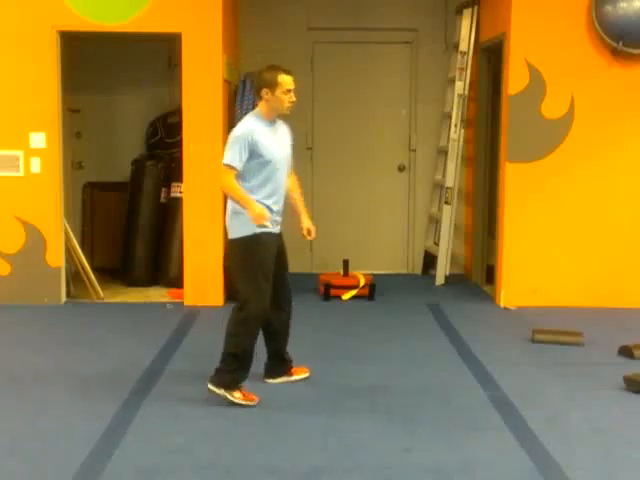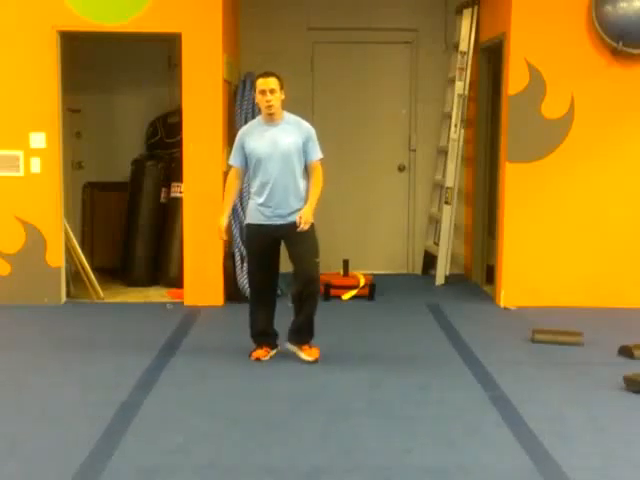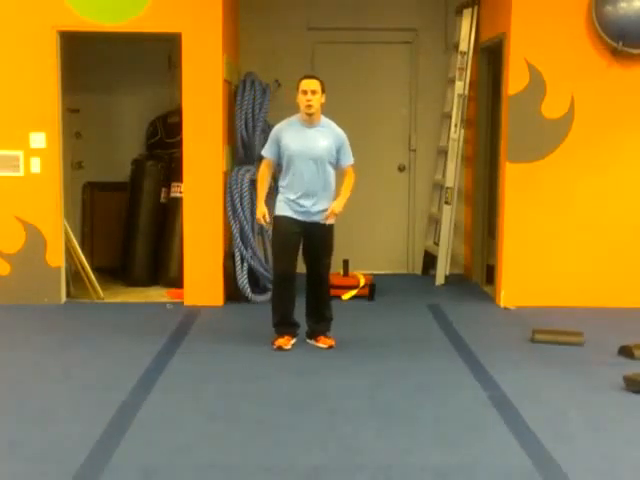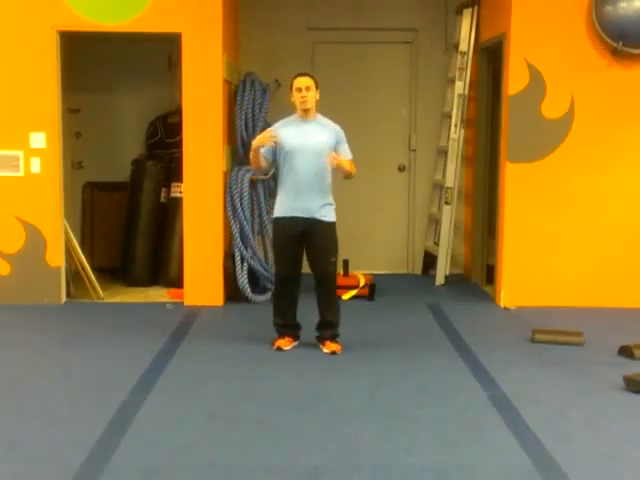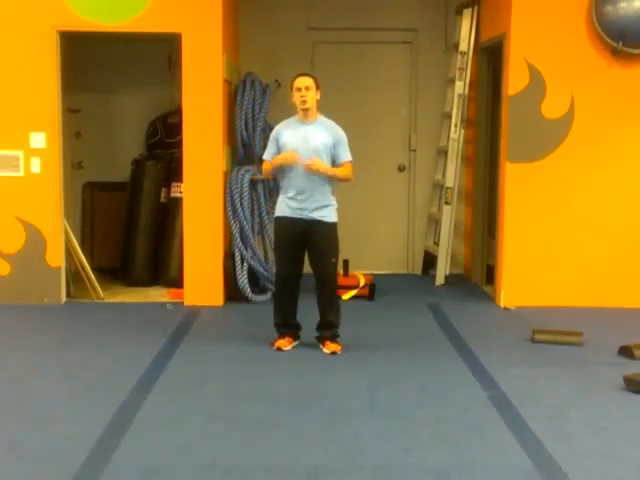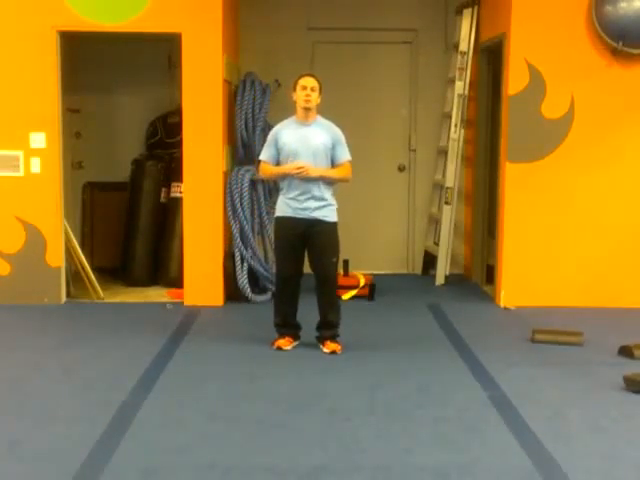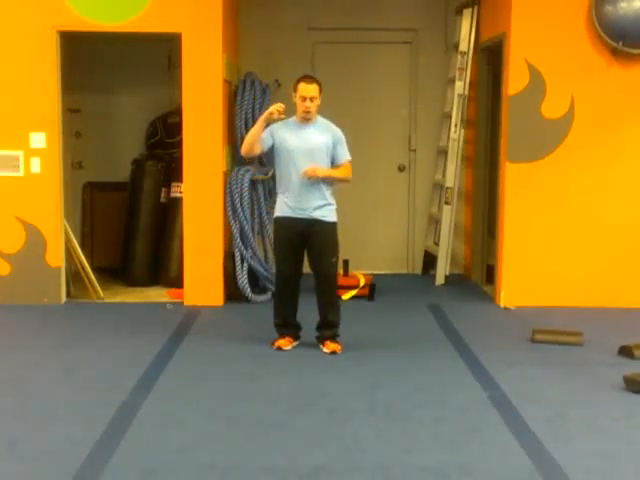
dt=0.7s
person 1, frame 1
left shoulder: (283, 130)
right shoulder: (246, 131)
left elbow: (289, 178)
right elbow: (227, 178)
left wrist: (303, 214)
right wrist: (251, 207)
left hip: (271, 229)
right hip: (250, 229)
left knee: (279, 300)
right knee: (252, 303)
left ankle: (278, 365)
right ankle: (227, 378)
person 1, frame 2
left shoulder: (302, 129)
right shoulder: (246, 134)
left elbow: (316, 172)
right elbow: (235, 176)
left wrist: (309, 207)
right wrist: (225, 214)
left hip: (296, 219)
right hip: (259, 220)
left knee: (308, 276)
right knee: (261, 282)
left ankle: (300, 338)
right ankle: (264, 341)
person 1, frame 3
left shoulder: (335, 134)
right shoulder: (281, 130)
left elbow: (349, 173)
right elbow: (266, 167)
left wrist: (340, 201)
right wrist: (260, 202)
left hip: (320, 217)
right hip: (287, 213)
left knee: (319, 276)
right knee: (283, 273)
left ankle: (318, 331)
right ankle: (285, 330)
person 1, frame 4
left shoulder: (333, 131)
right shoulder: (279, 129)
left elbow: (350, 170)
right elbow: (260, 167)
left wrist: (344, 164)
right wrist: (255, 149)
left hip: (322, 215)
right hip: (286, 214)
left knee: (326, 275)
right knee: (285, 275)
left ankle: (328, 335)
right ankle: (286, 332)
person 1, frame 5
left shoulder: (333, 131)
right shoulder: (280, 130)
left elbow: (347, 172)
right elbow: (265, 169)
left wrist: (325, 169)
right wrist: (279, 161)
left hip: (322, 216)
right hip: (287, 214)
left knee: (326, 277)
right knee: (286, 276)
left ankle: (328, 335)
right ankle: (286, 332)
person 1, frame 6
left shoulder: (332, 132)
right shoulder: (279, 131)
left elbow: (346, 173)
right elbow: (263, 170)
left wrist: (318, 172)
right wrist: (285, 170)
left hip: (323, 216)
right hip: (288, 215)
left knee: (326, 276)
right knee: (286, 276)
left ankle: (328, 335)
right ankle: (287, 332)
person 1, frame 7
left shoulder: (332, 132)
right shoulder: (278, 129)
left elbow: (347, 172)
right elbow: (247, 152)
left wrist: (324, 172)
right wrist: (264, 118)
left hip: (322, 216)
right hip: (287, 215)
left knee: (326, 276)
right knee: (286, 276)
left ankle: (328, 334)
right ankle: (287, 331)
